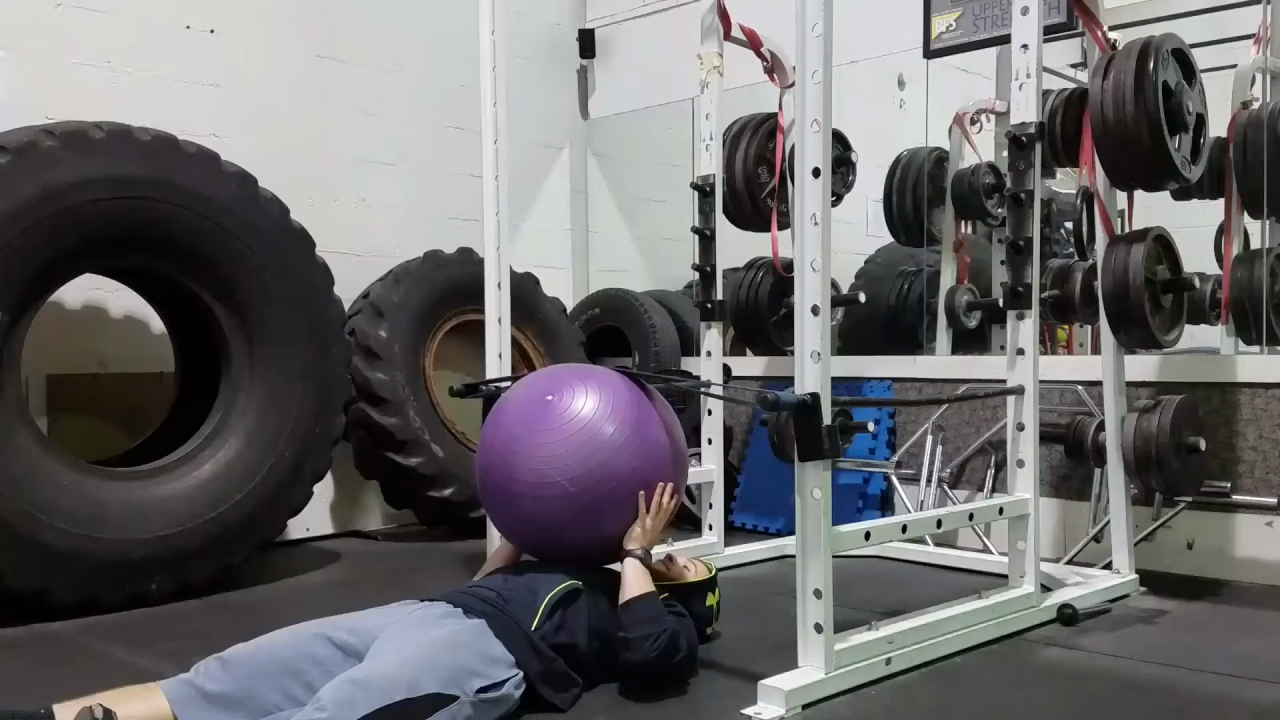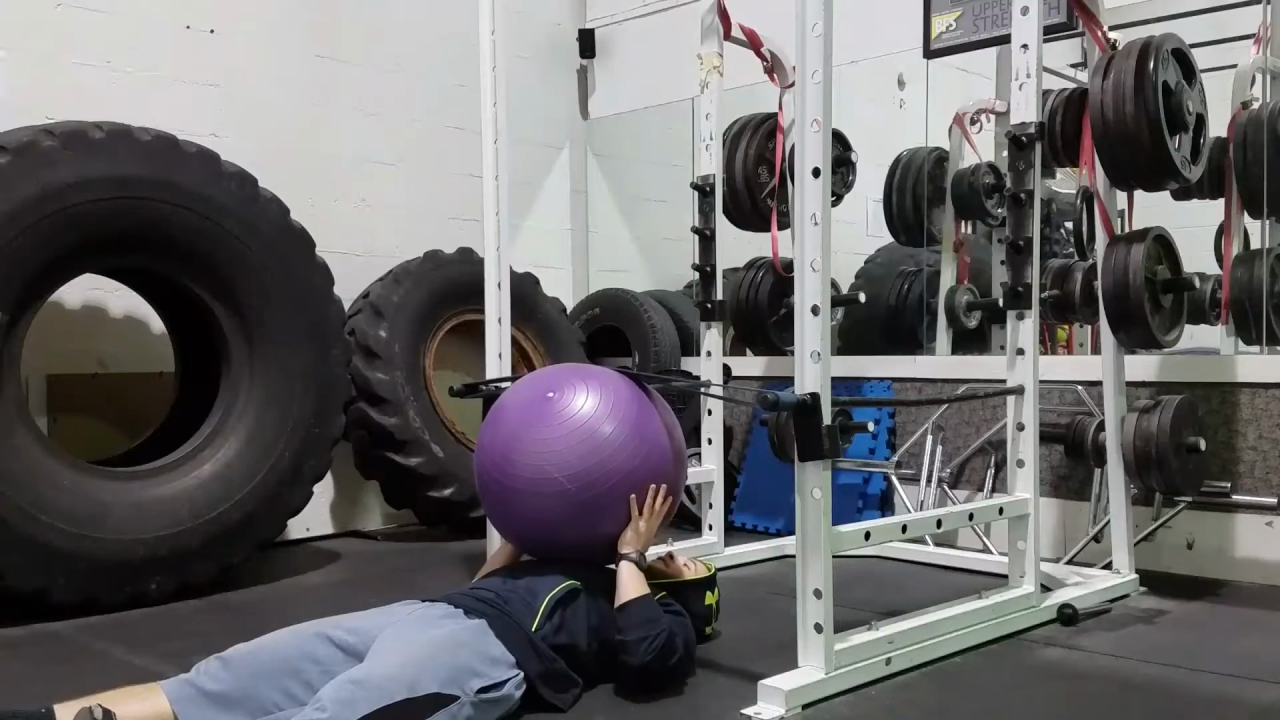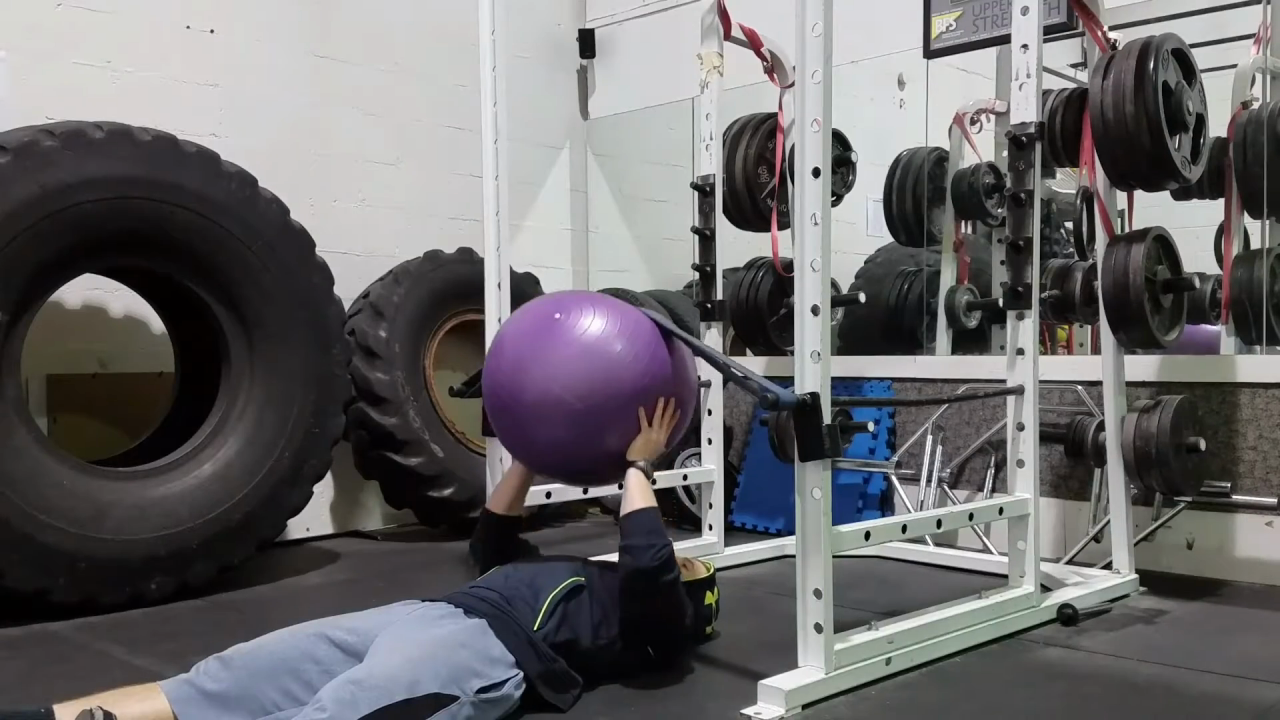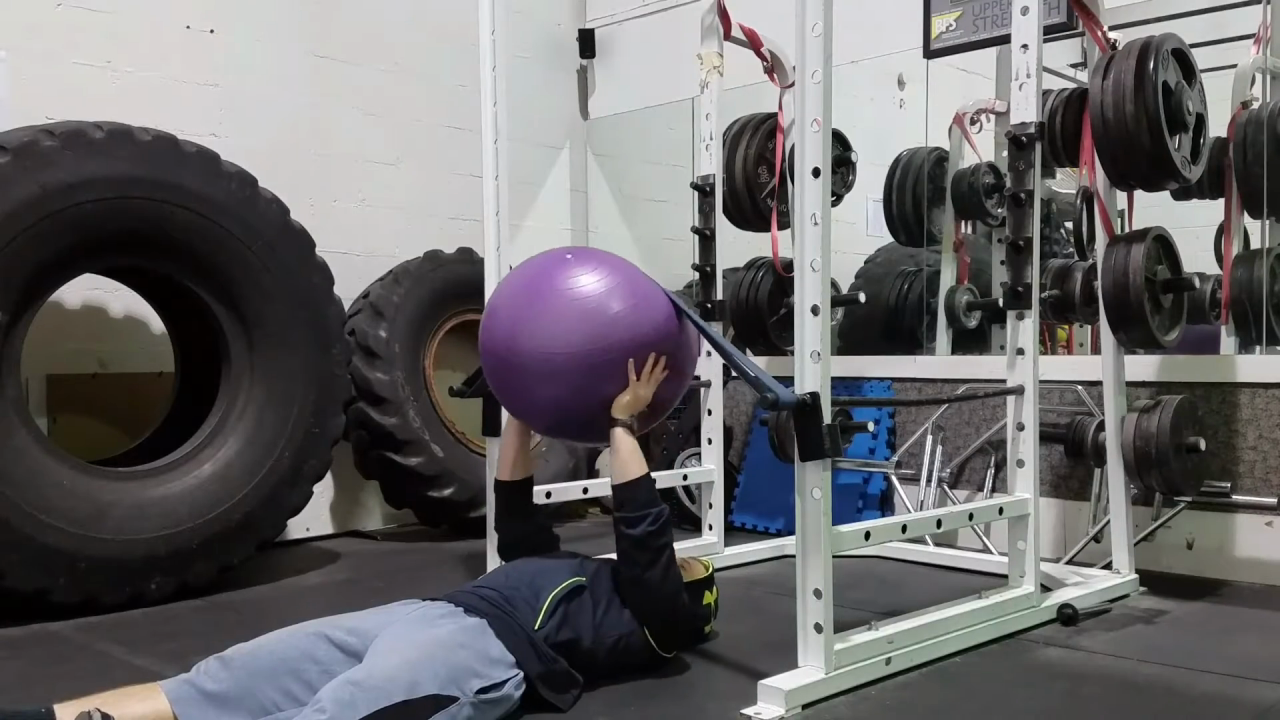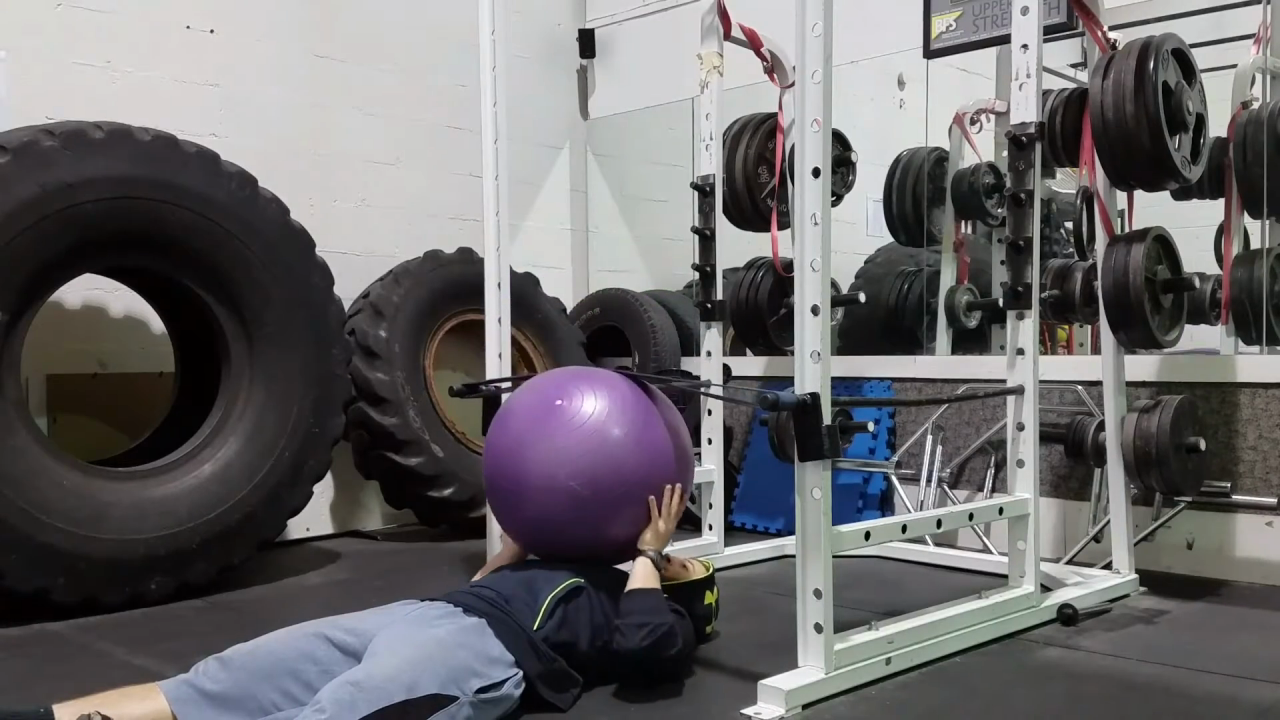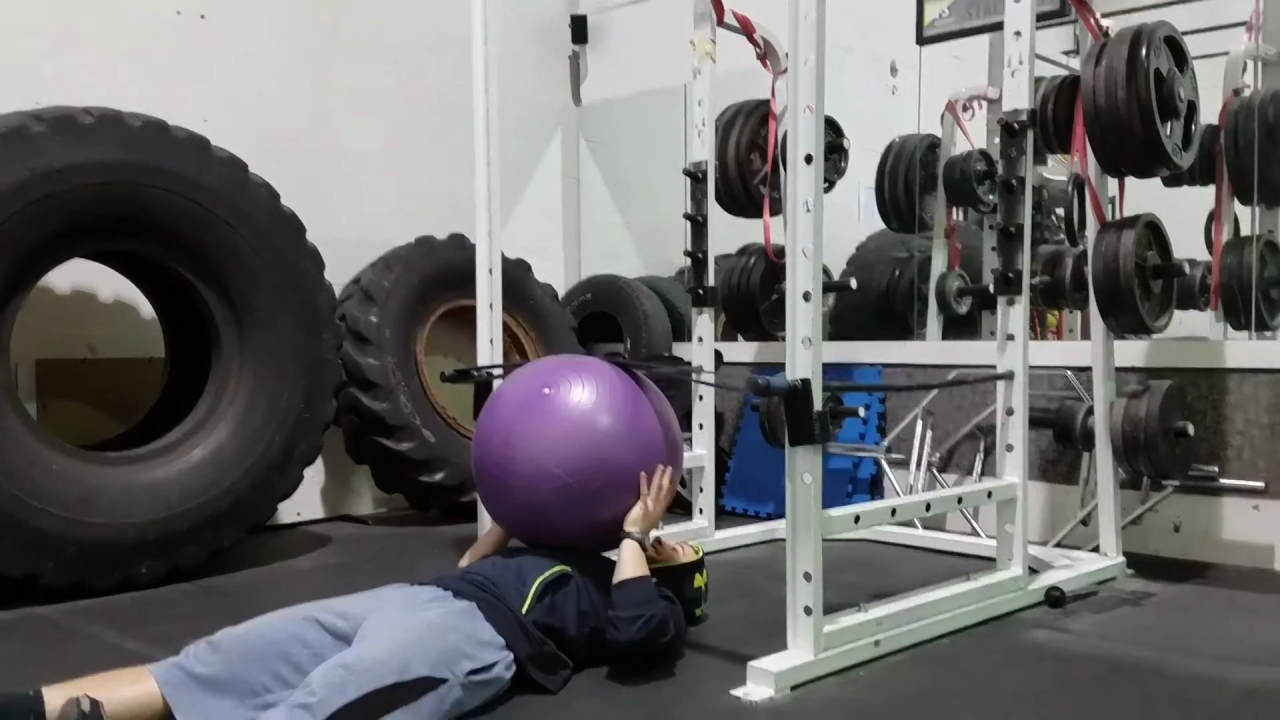
dt=0.7s
person 1, frame 1
left shoulder: (672, 628)
right shoulder: (598, 580)
left elbow: (643, 651)
right elbow: (487, 580)
left wrist: (638, 549)
left hip: (491, 653)
right hip: (423, 612)
person 1, frame 2
left shoulder: (669, 630)
right shoulder: (594, 578)
left elbow: (639, 654)
left wrist: (632, 552)
left hip: (490, 653)
right hip: (422, 613)
person 1, frame 3
left shoulder: (663, 623)
right shoulder: (579, 576)
left elbow: (648, 563)
right elbow: (489, 545)
left wrist: (638, 465)
left hip: (490, 649)
right hip: (422, 614)
person 1, frame 4
left shoulder: (659, 617)
right shoulder: (573, 574)
left elbow: (643, 529)
right elbow: (514, 509)
left wrist: (623, 422)
right wrist: (522, 408)
left hip: (489, 650)
right hip: (419, 615)
person 1, frame 5
left shoulder: (669, 630)
right shoulder: (594, 581)
left elbow: (638, 645)
left wrist: (646, 551)
left hip: (488, 649)
right hip: (421, 612)
person 1, frame 6
left shoulder: (660, 617)
right shoulder: (586, 569)
left elbow: (630, 637)
left wrist: (632, 535)
left hip: (478, 634)
right hip: (413, 597)
